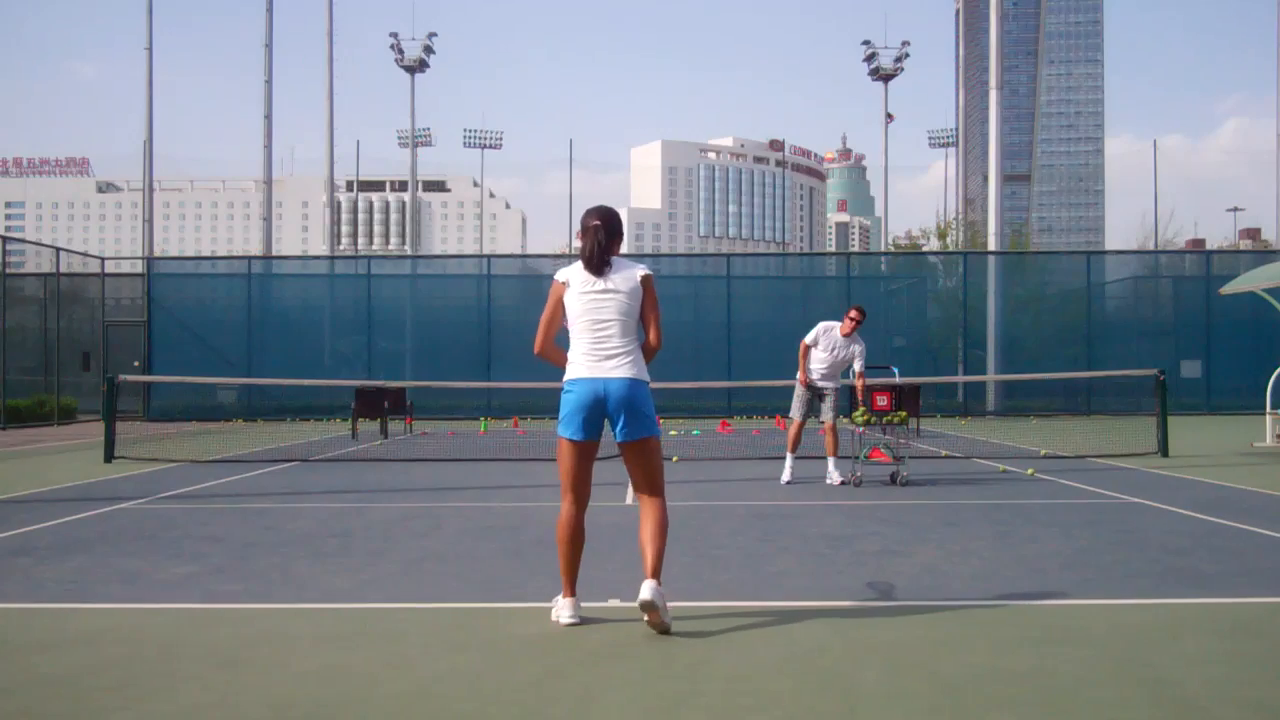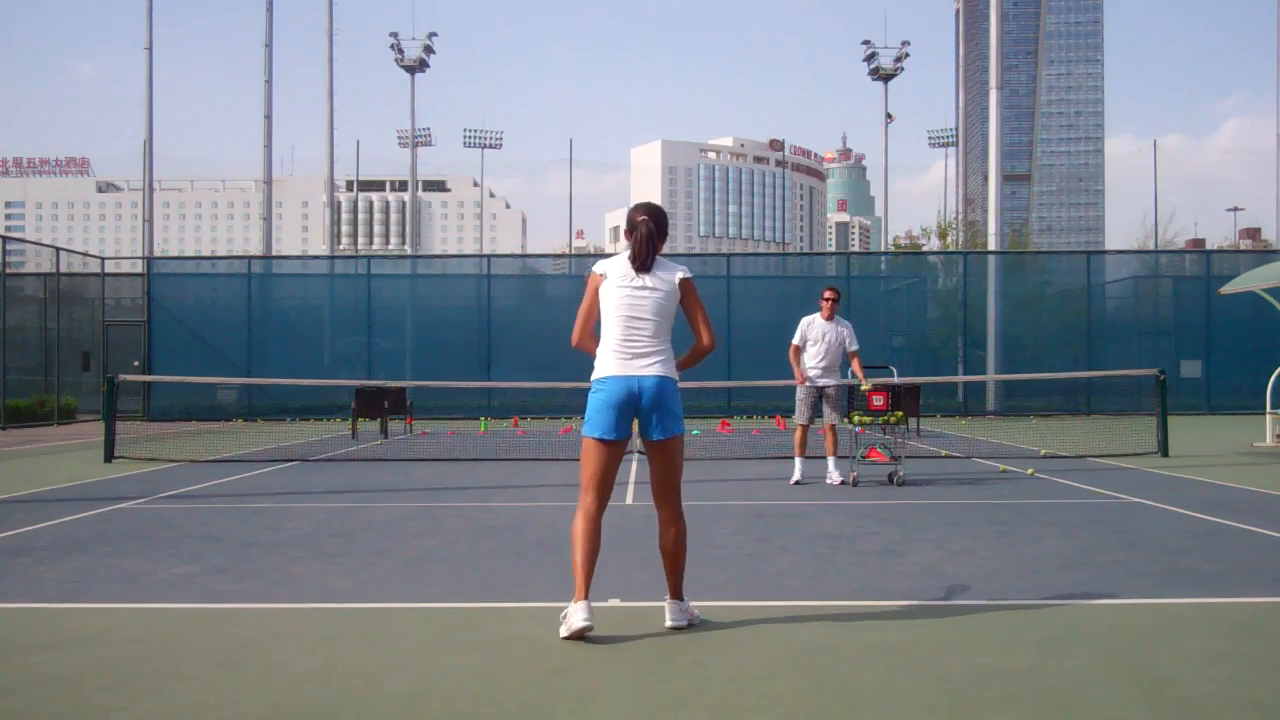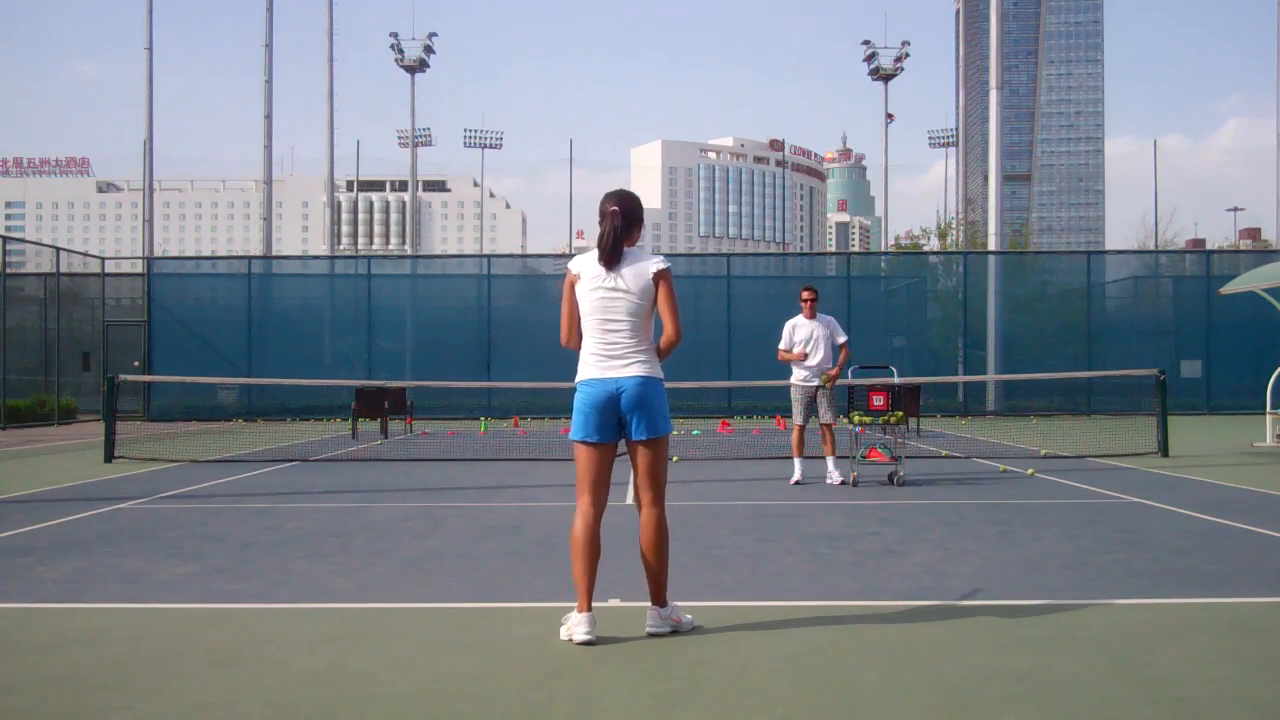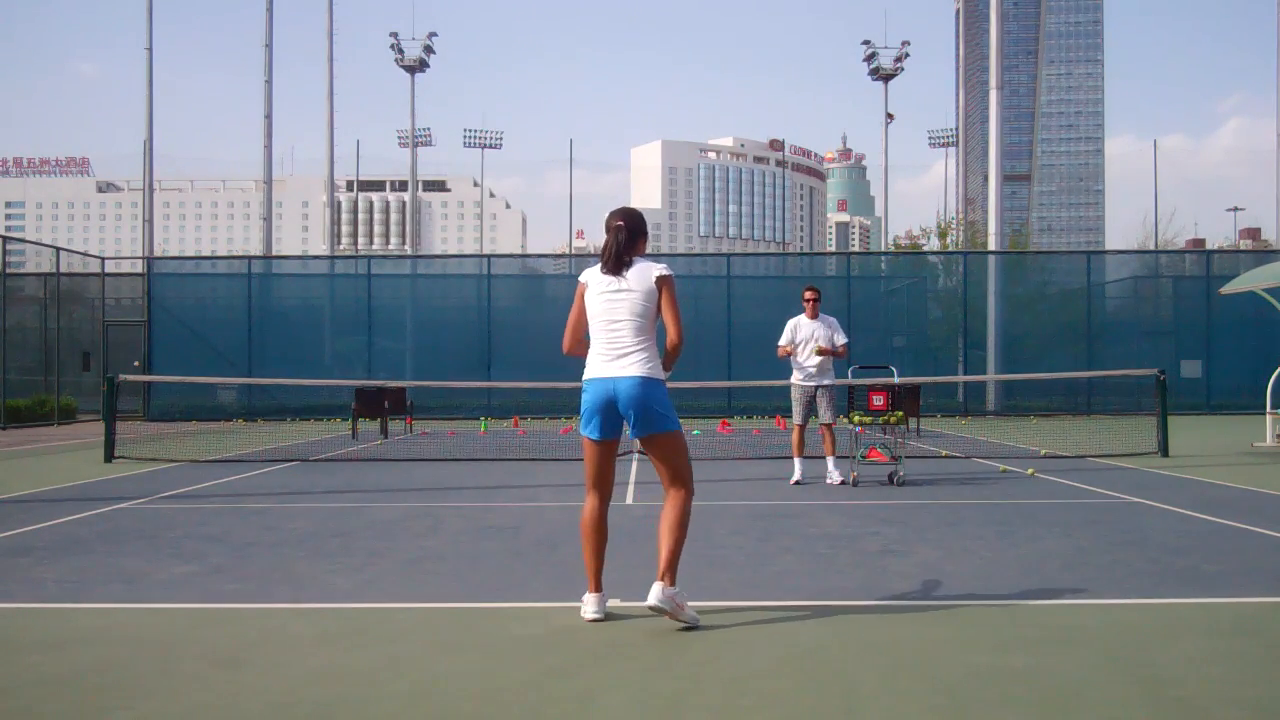
dt=1s
person 1, frame 1
left shoulder: (565, 278)
right shoulder: (639, 274)
left elbow: (542, 346)
right elbow: (654, 340)
left hip: (579, 388)
right hip: (629, 387)
left knee: (573, 501)
right knee: (651, 496)
left ankle: (567, 600)
right ankle: (652, 583)
person 1, frame 2
left shoulder: (603, 270)
right shoulder: (678, 275)
left elbow: (579, 339)
right elbow: (707, 341)
left hip: (609, 385)
right hip: (659, 386)
left knee: (590, 502)
right knee: (668, 502)
left ankle: (580, 603)
right ankle: (676, 604)
person 1, frame 3
left shoulder: (579, 267)
right shoulder: (655, 267)
left elbow: (568, 339)
right elbow: (673, 333)
left hip: (593, 386)
right hip: (642, 385)
left knee: (589, 505)
right knee: (650, 503)
left ankle: (583, 614)
right ankle: (659, 609)
person 1, frame 4
left shoulder: (588, 278)
right shoulder: (657, 273)
left elbow: (570, 345)
right elbow: (675, 335)
left hip: (596, 384)
right hip: (642, 384)
left knee: (596, 496)
right knee: (679, 487)
left ankle: (594, 596)
right ankle: (665, 584)
person 2, frame 1
left shoulder: (858, 346)
right shoulder: (824, 328)
left elbow: (859, 376)
right elbow: (804, 345)
left wrist: (861, 403)
right wrist: (802, 372)
left hip: (830, 385)
right hip: (807, 380)
left knee: (830, 426)
right knee: (798, 422)
left ankle: (832, 471)
right ankle: (788, 467)
person 2, frame 2
left shoulder: (845, 327)
right shoulder: (807, 322)
left elbow: (853, 356)
right elbow: (794, 349)
left wrist: (862, 379)
right wrist: (797, 370)
left hip: (831, 383)
right hip: (807, 381)
left knee: (830, 427)
right knee: (802, 425)
left ankle: (832, 471)
right ankle: (798, 470)
person 2, frame 3
left shoulder: (829, 322)
right shoulder: (792, 324)
left elbow: (844, 348)
right elbow: (781, 355)
left wrist: (838, 368)
right wrist: (794, 356)
left hip: (825, 382)
right hip: (800, 382)
left knee: (827, 426)
right knee: (798, 426)
left ankle: (832, 470)
right ankle: (798, 471)
person 2, frame 4
left shoulder: (831, 323)
right shoulder: (794, 323)
left elbow: (843, 350)
right elbow: (780, 351)
left wrist: (830, 352)
right wrist: (787, 351)
left hip: (825, 381)
right hip: (801, 381)
left knee: (827, 425)
right knee: (798, 425)
left ankle: (832, 470)
right ankle: (798, 471)
